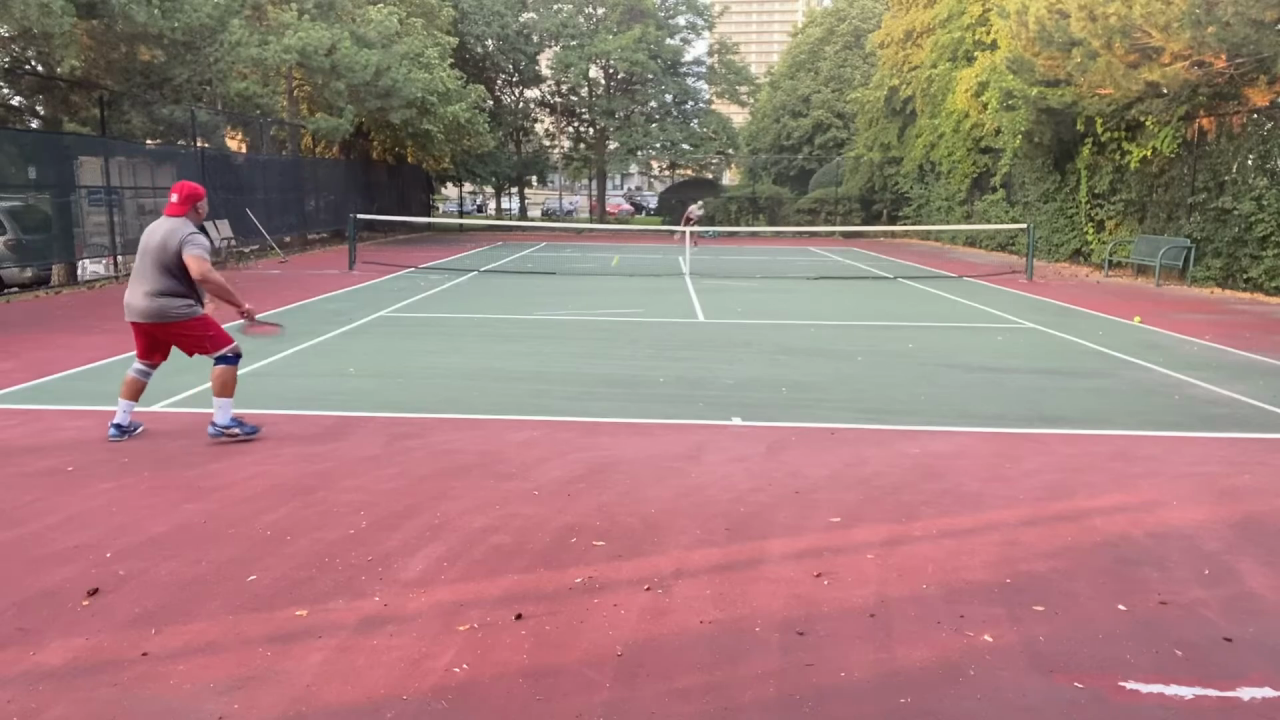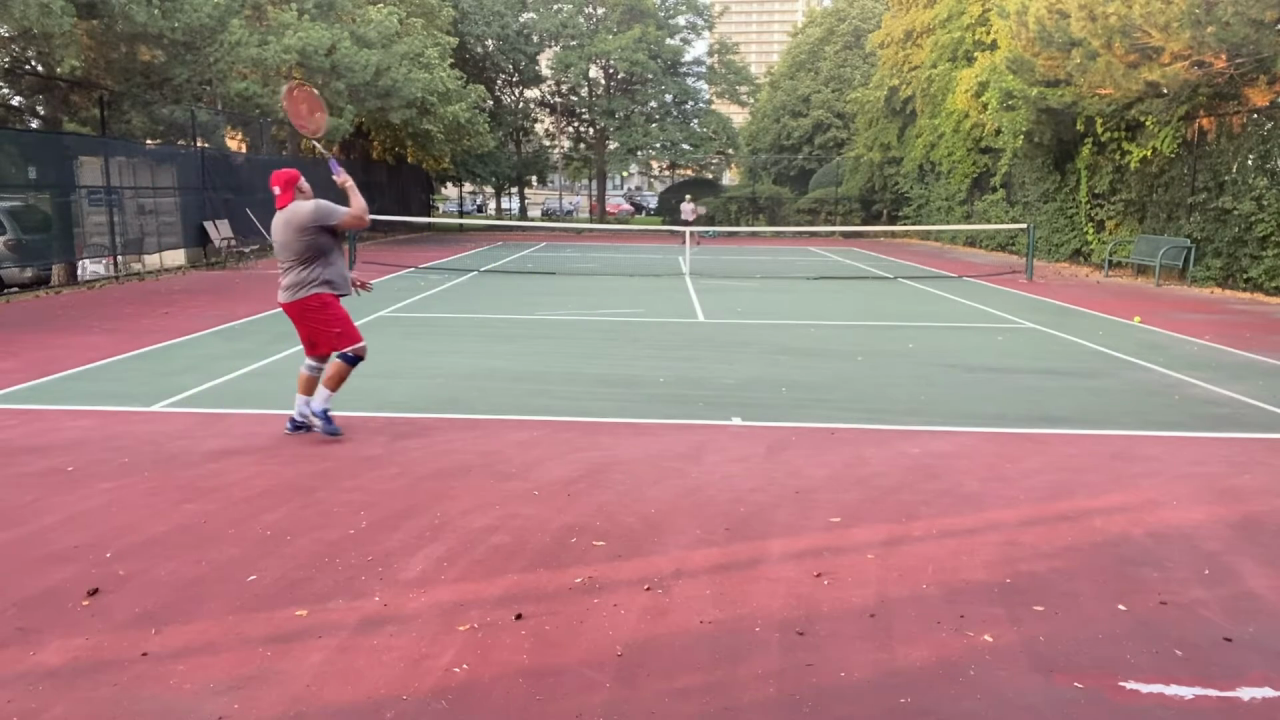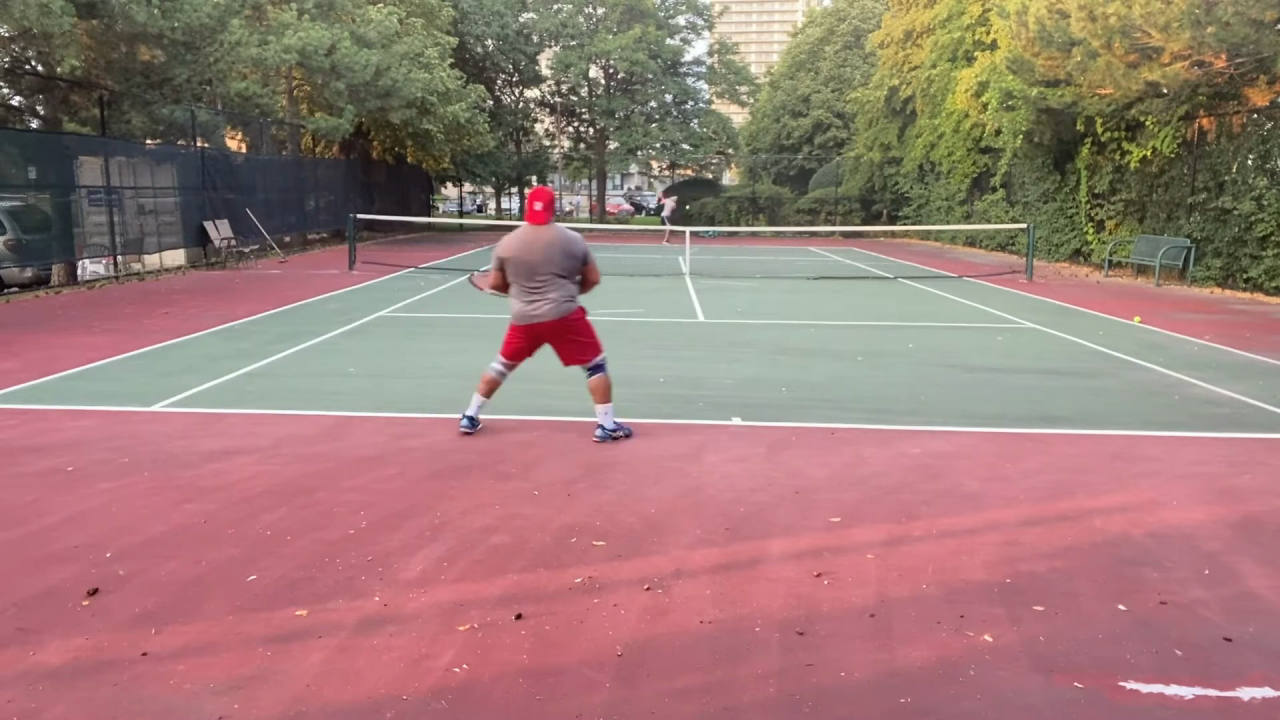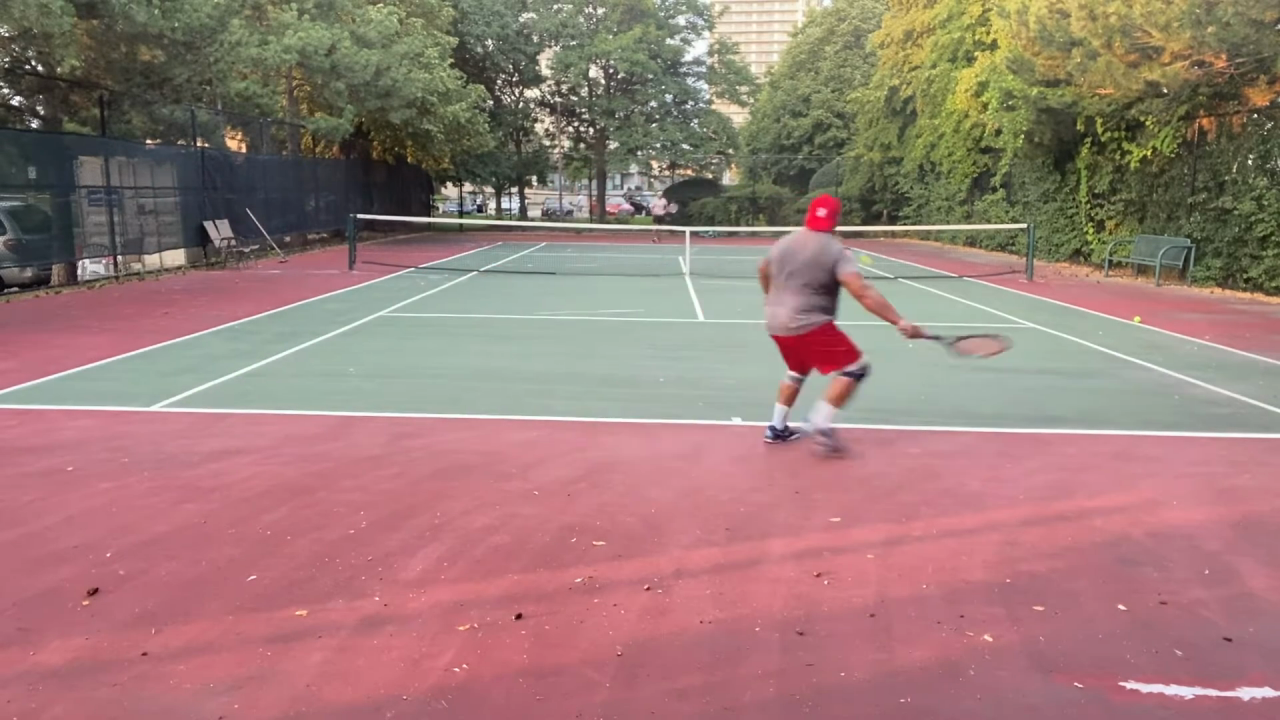
dt=1s
person 1, frame 1
left shoulder: (157, 227)
right shoulder: (191, 237)
right elbow: (202, 274)
left wrist: (207, 292)
right wrist: (237, 302)
left hip: (138, 308)
right hip: (172, 311)
left knee: (145, 362)
right knee: (228, 354)
left ankle: (120, 422)
right ankle: (223, 422)
person 1, frame 2
left shoulder: (282, 218)
right shoulder: (313, 209)
right elbow: (360, 219)
left wrist: (345, 277)
right wrist: (350, 188)
left hip: (296, 296)
right hip: (312, 297)
left knee: (318, 356)
right knee: (354, 350)
left ankle: (299, 417)
right ankle: (316, 408)
person 1, frame 3
left shoulder: (509, 243)
right shoulder: (573, 240)
left elbow: (495, 284)
right elbow: (593, 279)
left hip: (525, 319)
right hip: (566, 316)
left knee: (503, 363)
right knee: (596, 364)
left ankle: (470, 417)
right ankle: (606, 425)
person 1, frame 4
left shoulder: (784, 243)
right shoulder: (836, 253)
left elbow: (763, 272)
right elbow: (863, 292)
left wrist: (772, 299)
right wrist: (900, 321)
left hip: (778, 325)
right hip: (810, 325)
left knee: (797, 372)
right knee: (854, 369)
left ankle: (776, 428)
right ankle: (820, 424)
